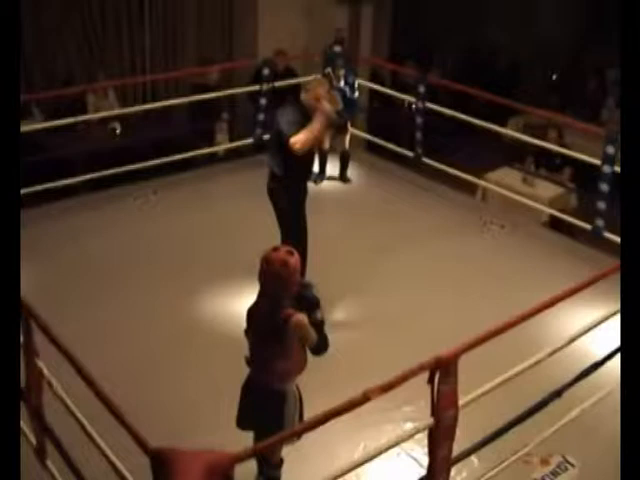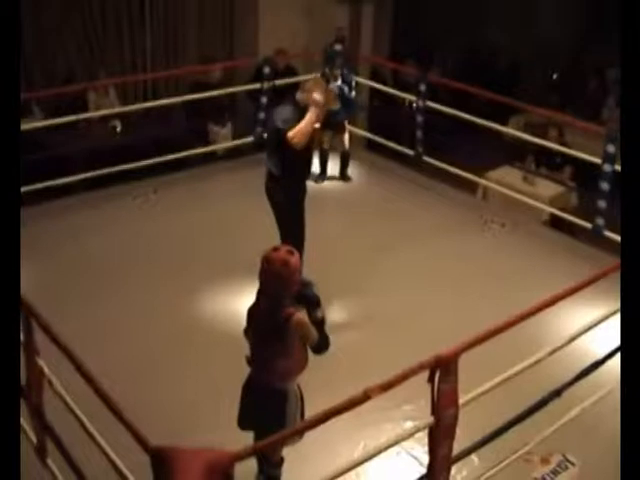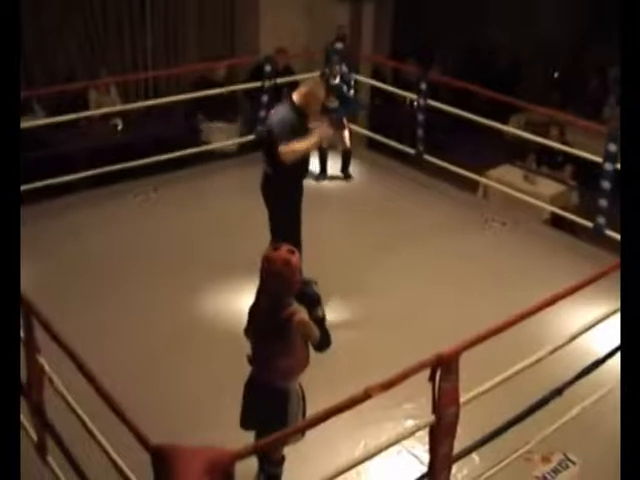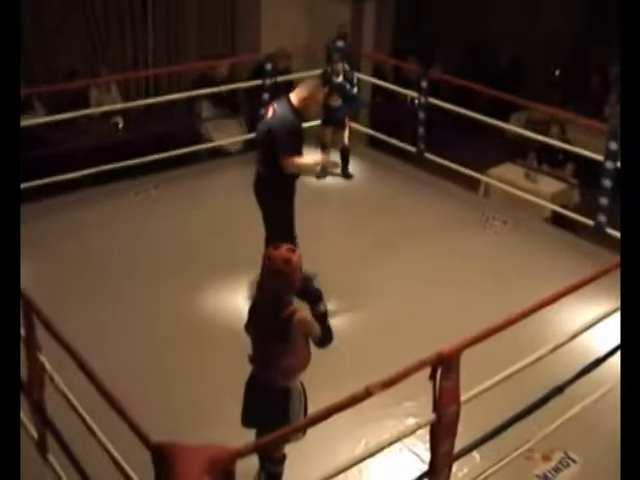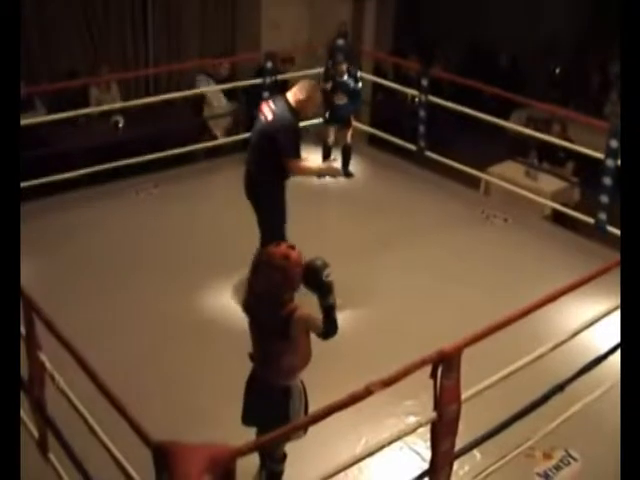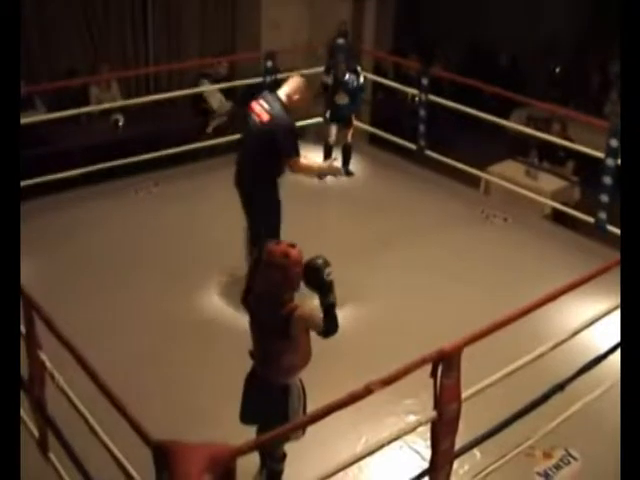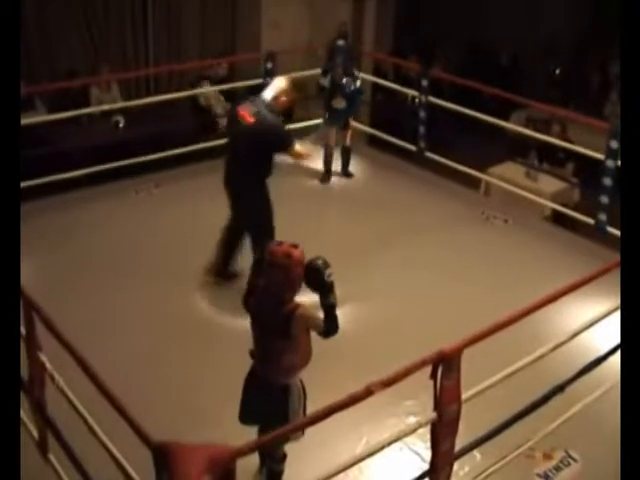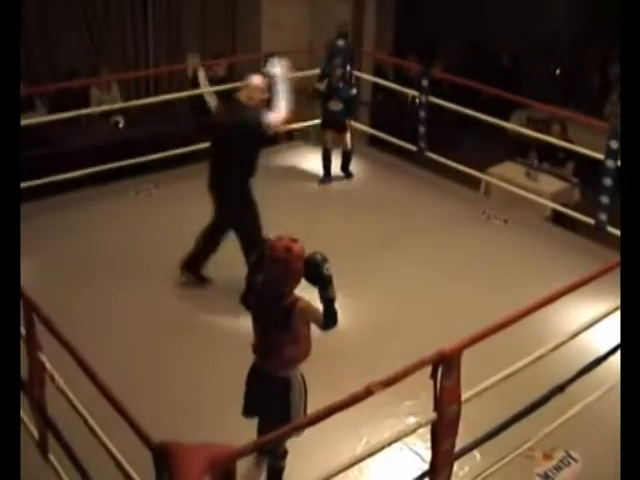
dt=0.2s
person 1, frame 1
left shoulder: (255, 309)
right shoulder: (295, 322)
right elbow: (320, 347)
right wrist: (315, 314)
left hip: (256, 384)
right hip: (281, 392)
left knee: (261, 436)
right knee: (273, 446)
person 1, frame 2
left shoulder: (256, 309)
right shoulder: (296, 320)
right elbow: (321, 346)
right wrist: (315, 312)
left hip: (257, 383)
right hip: (282, 391)
left knee: (262, 435)
right knee: (274, 446)
person 1, frame 3
left shoulder: (257, 308)
right shoulder: (297, 320)
right elbow: (323, 344)
right wrist: (316, 310)
left hip: (258, 383)
right hip: (283, 390)
left knee: (263, 434)
right knee: (276, 445)
person 1, frame 4
left shoulder: (258, 306)
right shoulder: (298, 319)
right elbow: (324, 340)
left wrist: (262, 292)
left hip: (259, 381)
right hip: (284, 389)
left knee: (264, 433)
right knee: (277, 444)
person 1, frame 5
left shoulder: (256, 302)
right shoulder: (298, 316)
right elbow: (329, 330)
left wrist: (259, 269)
right wrist: (326, 295)
left hip: (259, 379)
right hip: (285, 387)
left knee: (264, 431)
right knee: (277, 442)
person 1, frame 6
left shoulder: (256, 301)
right shoulder: (298, 315)
right elbow: (329, 328)
left wrist: (258, 266)
right wrist: (327, 293)
left hip: (259, 378)
right hip: (284, 386)
left knee: (264, 429)
right knee: (277, 441)
person 1, frame 7
left shoulder: (258, 300)
right shoulder: (299, 315)
right elbow: (330, 329)
left wrist: (259, 269)
right wrist: (327, 294)
left hip: (259, 378)
right hip: (284, 386)
left knee: (265, 427)
right knee: (277, 441)
person 1, frame 8
left shoulder: (258, 294)
right shoulder: (299, 308)
right elbow: (329, 322)
left wrist: (257, 264)
right wrist: (326, 288)
left hip: (260, 372)
right hip: (285, 379)
left knee: (266, 419)
right knee: (279, 438)
left ankle: (261, 455)
person 2, frame 1
left shoulder: (305, 112)
right shoulder: (288, 114)
right elbow: (298, 146)
left wrist: (329, 116)
right wrist: (320, 120)
left hip: (295, 183)
right hip: (283, 186)
left knee: (294, 236)
right knee: (295, 238)
person 2, frame 2
left shoulder: (301, 110)
right shoulder: (285, 114)
right elbow: (296, 140)
left wrist: (325, 102)
right wrist: (314, 109)
left hip: (295, 182)
right hip: (282, 186)
left knee: (295, 235)
right knee: (292, 237)
person 2, frame 3
left shoulder: (296, 111)
right shoulder: (284, 118)
right elbow: (286, 154)
left wrist: (317, 131)
right wrist: (316, 137)
left hip: (289, 183)
right hip: (280, 186)
left knee: (291, 234)
right knee: (285, 237)
person 2, frame 4
left shoulder: (281, 106)
right shoulder: (286, 121)
right elbow: (289, 165)
right wrist: (320, 162)
left hip: (271, 182)
right hip: (273, 186)
left knee: (285, 236)
right knee: (280, 238)
person 2, frame 5
left shoulder: (272, 103)
right shoulder: (285, 123)
right elbow: (293, 167)
right wrist: (324, 168)
left hip: (256, 180)
right hip: (267, 184)
right knee: (273, 240)
person 2, frame 6
left shoulder: (260, 101)
right shoulder: (282, 122)
right elbow: (294, 165)
right wrist: (326, 168)
left hip: (244, 176)
right hip: (261, 181)
left knee: (256, 224)
right knee: (268, 235)
person 2, frame 7
left shoulder: (244, 106)
right shoulder: (271, 123)
left elbow: (229, 125)
right elbow: (296, 152)
left hip: (233, 179)
right hip: (251, 185)
left knee: (238, 223)
right knee: (263, 236)
left ankle: (220, 268)
person 2, frame 8
left shoulder: (225, 110)
right shoulder: (244, 118)
left elbow: (211, 100)
right elbow: (280, 119)
right wrist: (282, 79)
left hip: (220, 179)
right hip: (235, 184)
left knee: (220, 223)
right knee: (251, 235)
left ankle: (191, 266)
person 3, frame 1
left shoulder: (350, 81)
left elbow: (353, 100)
left hip: (343, 120)
left knee: (344, 149)
right knee: (324, 147)
left ankle: (343, 173)
right ankle: (321, 173)
person 3, frame 2
left shoulder: (347, 80)
right shoulder: (325, 80)
left elbow: (351, 100)
left hip: (341, 119)
right hip: (328, 118)
left knee: (345, 148)
right knee: (324, 147)
left ankle: (343, 172)
right ankle: (323, 172)
person 3, frame 3
left shoulder: (346, 79)
right shoulder: (324, 79)
left elbow: (349, 99)
left hip: (340, 117)
right hip: (326, 116)
left knee: (346, 146)
right knee: (323, 146)
left ankle: (345, 169)
right ankle: (323, 171)
person 3, frame 4
left shoulder: (348, 77)
right shoulder: (327, 77)
left elbow: (353, 97)
right elbow: (322, 96)
left hip: (342, 115)
right hip: (329, 115)
left knee: (344, 144)
right knee: (326, 143)
left ankle: (345, 169)
right ankle: (324, 168)
person 3, frame 5
left shoulder: (352, 76)
right shoulder: (330, 76)
left elbow: (357, 94)
right elbow: (326, 93)
left hip: (347, 114)
right hip: (333, 114)
left knee: (347, 142)
right knee: (328, 141)
left ankle: (345, 167)
person 3, frame 6
left shoulder: (353, 77)
right shoulder: (332, 75)
left elbow: (360, 90)
right elbow: (325, 88)
left hip: (348, 113)
right hip: (334, 113)
left knee: (347, 142)
right knee: (329, 141)
left ankle: (345, 166)
person 3, frame 7
left shoulder: (350, 81)
right shoulder: (329, 79)
left elbow: (358, 93)
right elbow: (322, 86)
left hip: (345, 117)
right hip: (332, 117)
left knee: (346, 144)
right knee: (329, 145)
left ankle: (345, 168)
right ankle: (327, 171)
person 3, frame 8
left shoulder: (346, 85)
right shoulder: (326, 83)
left elbow: (352, 100)
right elbow: (318, 91)
left hip: (342, 120)
right hip: (328, 119)
left knee: (348, 147)
right knee: (327, 147)
left ankle: (345, 167)
right ankle: (327, 174)
